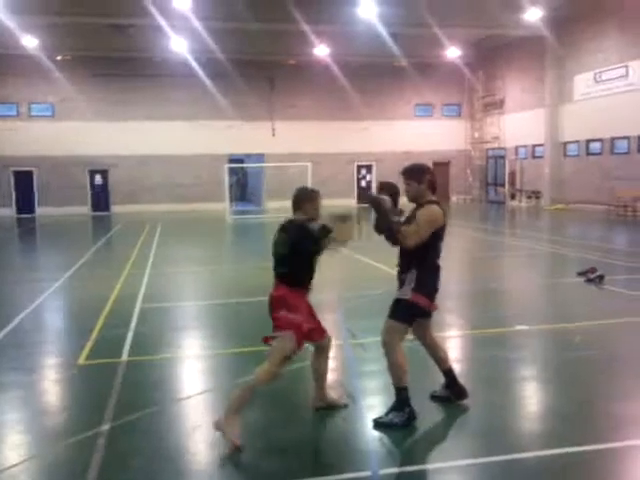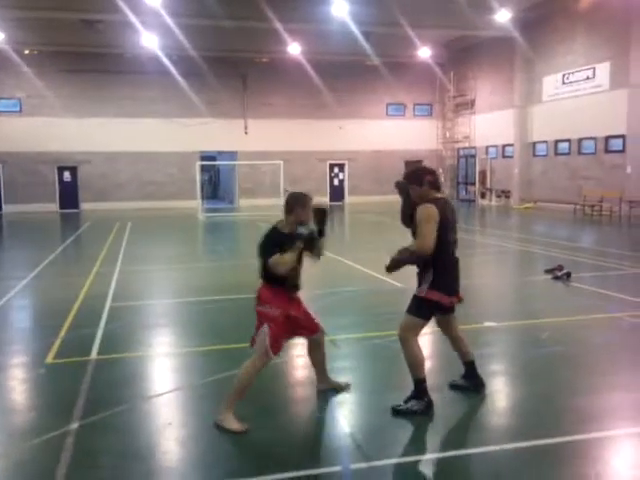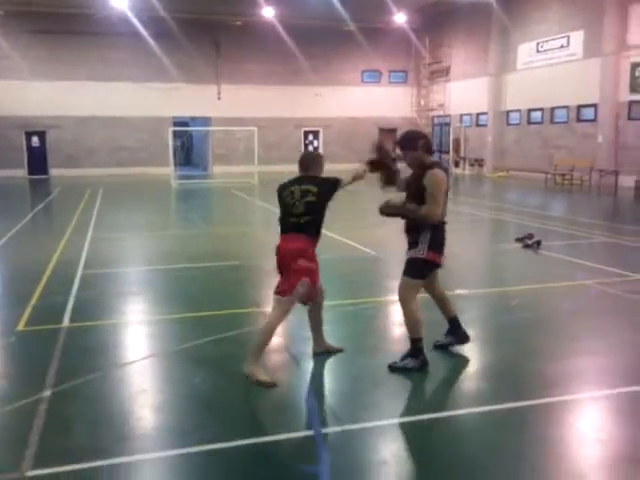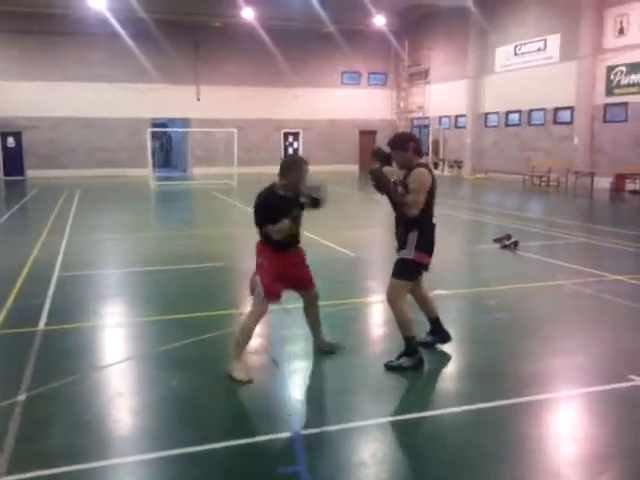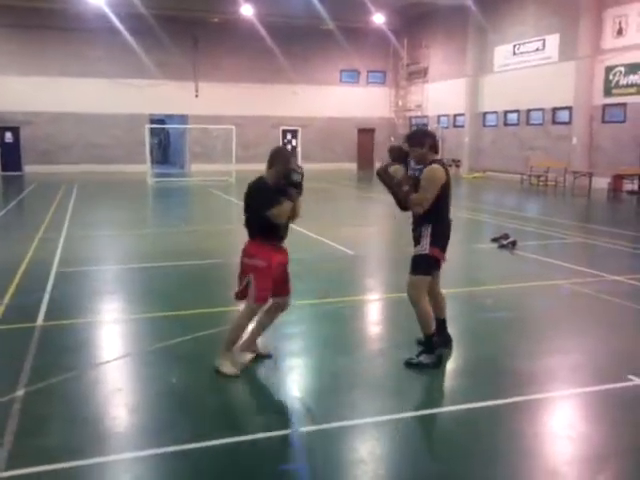
dt=1s
person 1, frame 1
left shoulder: (431, 212)
right shoulder: (419, 210)
left elbow: (407, 241)
right elbow: (396, 236)
left wrist: (386, 212)
right wrist: (385, 211)
left hip: (417, 281)
right hip: (420, 279)
left knee: (390, 340)
right knee: (424, 335)
left ankle: (403, 407)
right ankle: (454, 387)
person 1, frame 2
left shoulder: (428, 209)
right shoulder: (443, 206)
left elbow: (424, 248)
right elbow: (420, 234)
left wrist: (401, 260)
left hip: (435, 279)
right hip: (444, 277)
left knee: (406, 333)
right knee: (448, 328)
left ankle: (421, 397)
right ankle: (472, 377)
person 1, frame 3
left shoulder: (435, 174)
right shoulder: (422, 170)
left elbow: (434, 214)
right elbow: (406, 187)
left wrist: (398, 209)
left hip: (427, 240)
right hip: (423, 238)
left knee: (406, 294)
right knee: (432, 286)
left ankle: (417, 355)
right ankle: (457, 331)
person 1, frame 4
left shoulder: (421, 175)
right shoulder: (408, 173)
left elbow: (411, 210)
right elbow: (400, 204)
left wrist: (389, 183)
right wrist: (385, 181)
left hip: (416, 241)
right hip: (409, 239)
left knee: (394, 296)
right knee: (414, 287)
left ankle: (412, 354)
right ankle: (438, 331)
person 1, frame 5
left shoulder: (434, 170)
right shoulder: (429, 170)
left elbow: (418, 205)
right elbow: (413, 199)
left wrist: (395, 182)
right wrist: (399, 181)
left hip: (431, 236)
right hip: (432, 234)
left knee: (416, 292)
right knee: (432, 287)
left ankle: (431, 351)
right ankle: (441, 335)
person 2, frame 1
left shoulder: (291, 228)
right shoulder: (302, 231)
right elbow: (338, 237)
left hip: (294, 297)
right hip: (289, 301)
left knee: (323, 342)
right knee: (276, 364)
left ankle: (321, 397)
right ankle: (230, 417)
person 2, frame 2
left shoulder: (298, 232)
right shoulder: (271, 237)
left elbow: (316, 254)
right elbow: (280, 268)
left wrist: (320, 226)
right wrist: (298, 242)
left hip: (289, 298)
right hip: (272, 300)
left knee: (317, 335)
right knee: (260, 360)
left ankle: (325, 381)
right ankle: (225, 413)
person 2, frame 3
left shoulder: (284, 188)
right shoulder: (321, 184)
right elbow: (351, 178)
right wrist: (361, 171)
left hip: (286, 246)
right hip: (302, 250)
left knee: (316, 295)
right knee: (281, 309)
left ankle: (319, 343)
right ankle: (252, 363)
person 2, frame 4
left shoulder: (295, 191)
right shoulder: (266, 198)
left elbow: (314, 202)
right elbow: (276, 234)
left wrist: (312, 202)
right wrist: (295, 210)
left hip: (292, 253)
right hip: (270, 256)
left knee: (311, 297)
right knee: (259, 310)
left ankle: (319, 340)
right ankle: (237, 360)
person 2, frame 5
left shoulder: (280, 186)
right shoulder: (258, 189)
left elbow: (293, 216)
right elbow: (280, 217)
left wrist: (294, 190)
right wrist: (292, 190)
left hip: (277, 250)
right hip: (259, 252)
left knee: (282, 301)
right knee: (251, 309)
left ankle: (248, 343)
right ankle: (224, 356)
